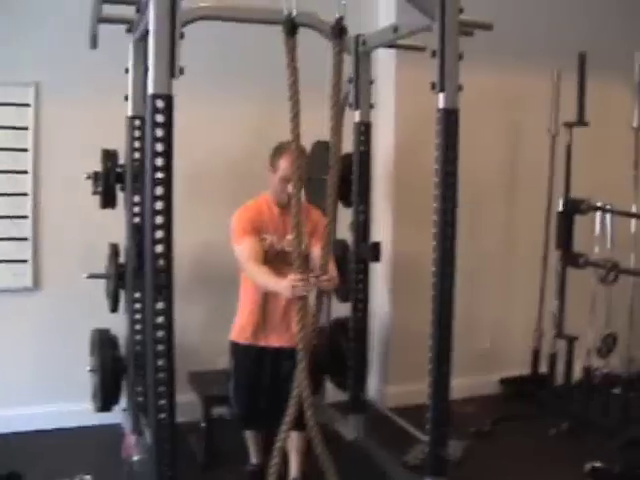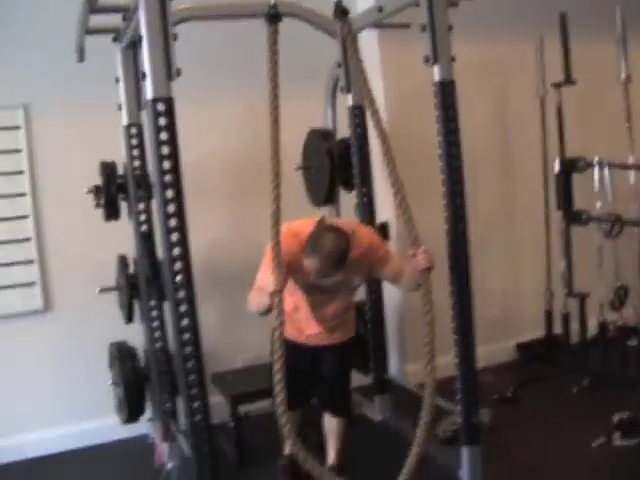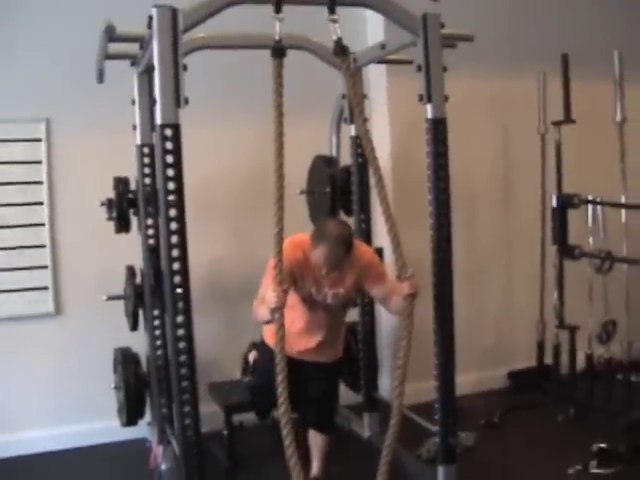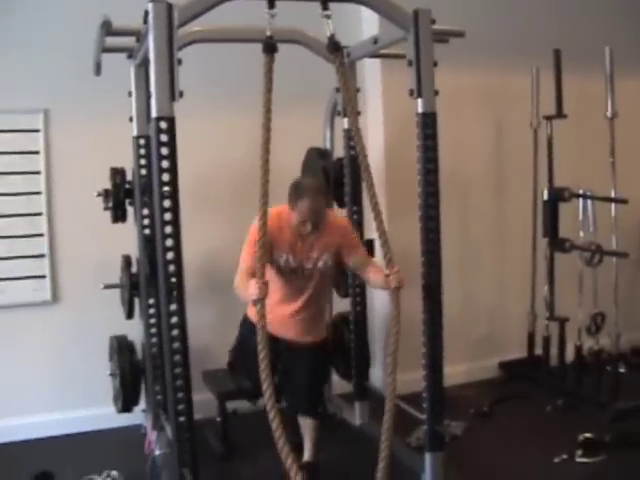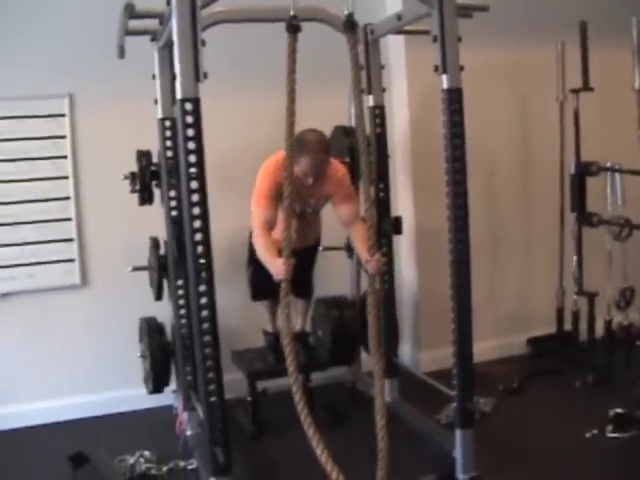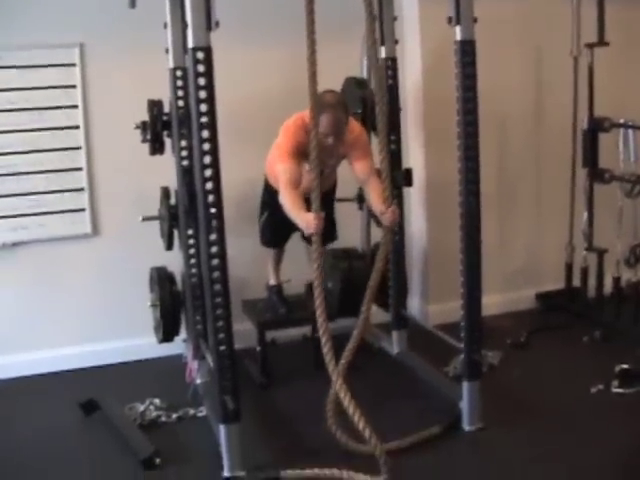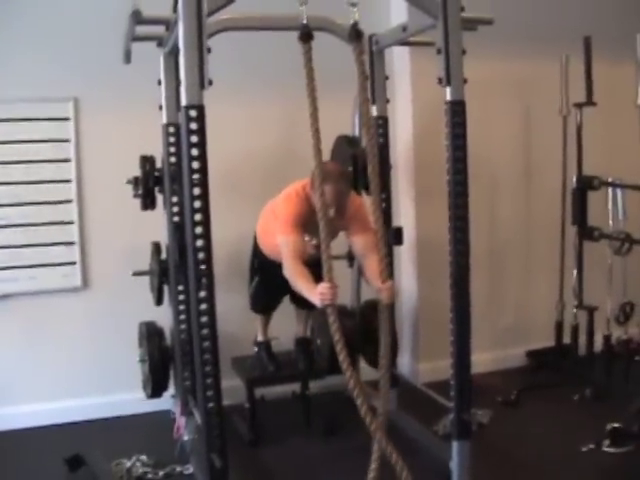
dt=0.7s
person 1, frame 1
left shoulder: (314, 219)
right shoulder: (248, 215)
left elbow: (323, 266)
right elbow: (251, 267)
left wrist: (329, 279)
right wrist: (282, 285)
left hip: (295, 335)
right hip: (251, 333)
left knee: (296, 409)
right knee: (249, 407)
person 1, frame 2
left shoulder: (366, 242)
right shoulder: (287, 240)
left elbow: (402, 277)
right elbow: (254, 304)
left wrist: (418, 268)
right wrist: (268, 295)
left hip: (337, 332)
right hip: (293, 329)
left knee: (336, 399)
right knee: (290, 396)
right ankle: (289, 455)
person 1, frame 3
left shoulder: (364, 259)
right shoulder: (291, 251)
left elbow: (391, 300)
right elbow: (258, 310)
left wrist: (405, 295)
right wrist: (268, 310)
left hip: (325, 352)
right hip: (281, 344)
left knee: (320, 416)
right knee: (263, 398)
right ankle: (256, 359)
person 1, frame 4
left shoulder: (338, 226)
right shoulder: (269, 225)
left elbow: (363, 265)
right elbow: (243, 277)
left wrist: (384, 281)
right wrist: (249, 293)
left hip: (309, 329)
right hip: (263, 322)
left knee: (307, 398)
right knee: (244, 372)
person 1, frame 5
left shoulder: (337, 174)
right shoulder: (273, 170)
left elbow: (352, 221)
right elbow: (261, 228)
left wrist: (366, 256)
right wrist: (273, 264)
left hip: (307, 238)
right hip: (272, 239)
left knee: (303, 287)
right knee: (266, 288)
left ankle: (299, 332)
right ankle: (272, 329)
person 1, frame 6
left shoulder: (355, 133)
right shoulder: (293, 130)
left elbow: (368, 178)
right elbow: (288, 189)
left wrist: (382, 210)
right wrist: (303, 220)
left hip: (323, 186)
right hip: (281, 183)
left knee: (320, 233)
right knee: (275, 235)
right ankle: (273, 284)
person 1, frame 7
left shoulder: (355, 206)
right shoulder: (291, 202)
left elbow: (367, 253)
right elbow: (290, 262)
left wrist: (379, 285)
right wrist: (314, 293)
left hip: (312, 249)
right hip: (271, 248)
left knee: (306, 297)
right knee: (264, 299)
left ankle: (302, 339)
right ankle: (261, 341)
